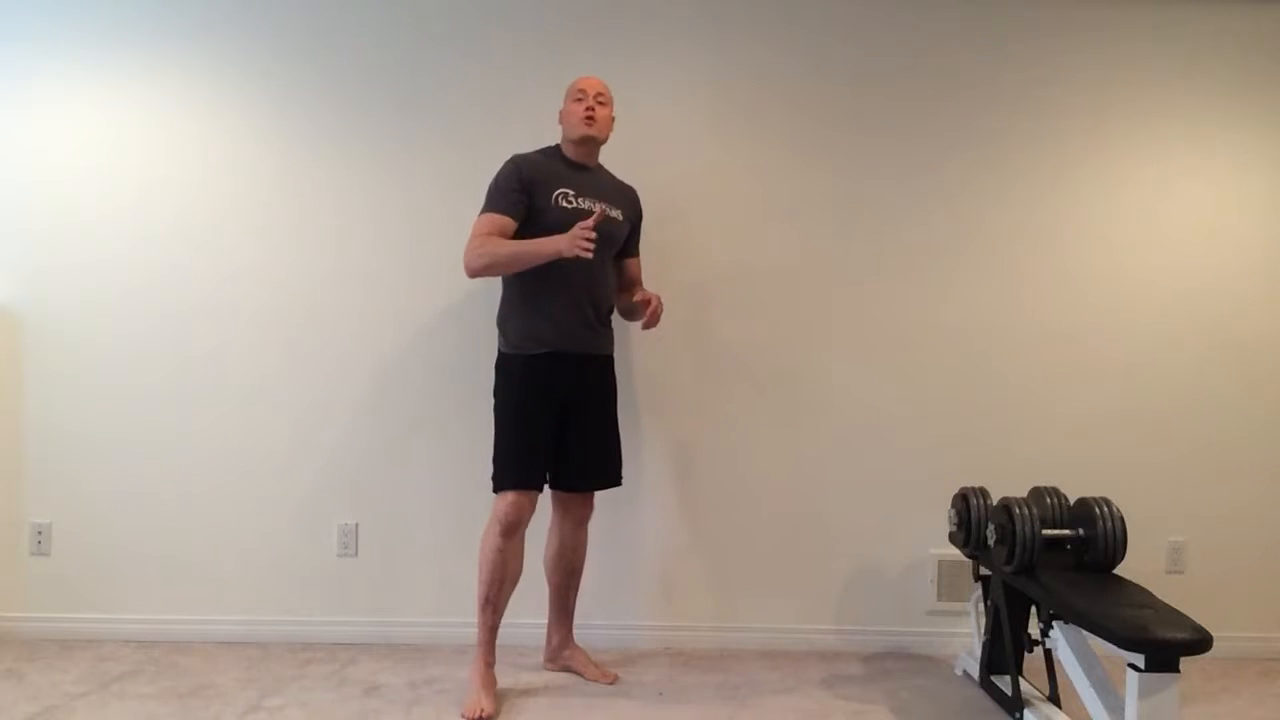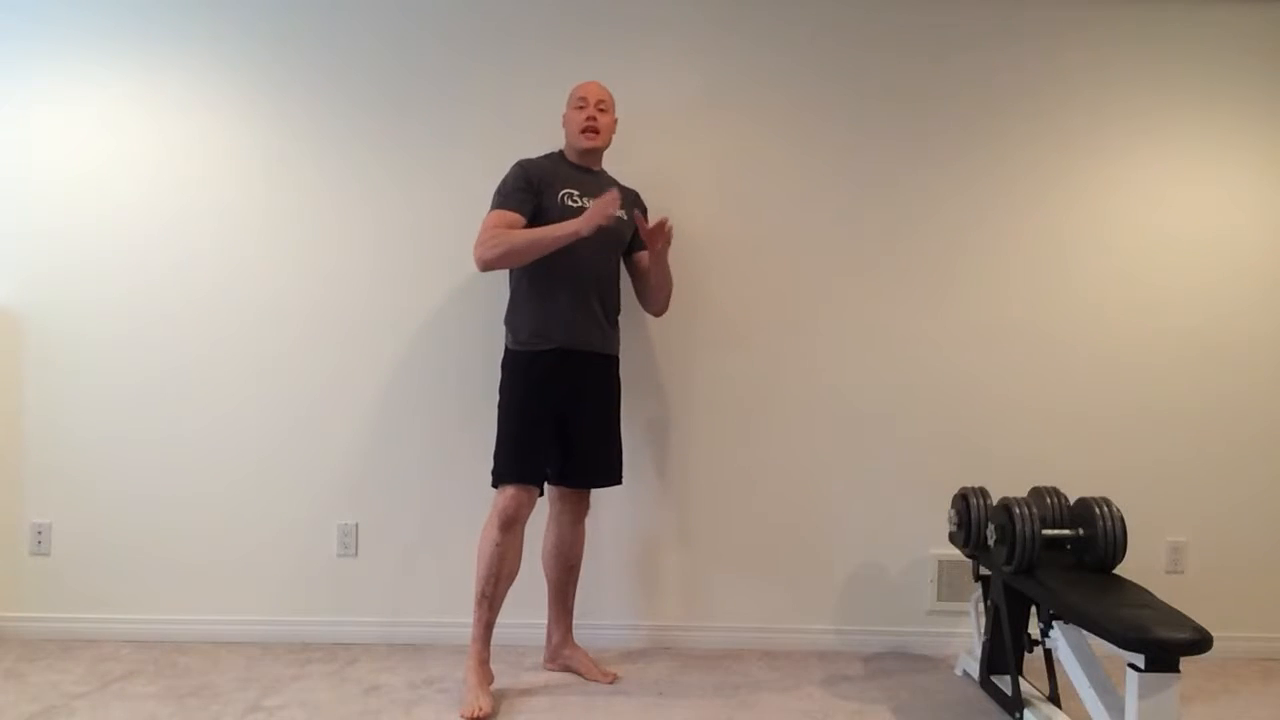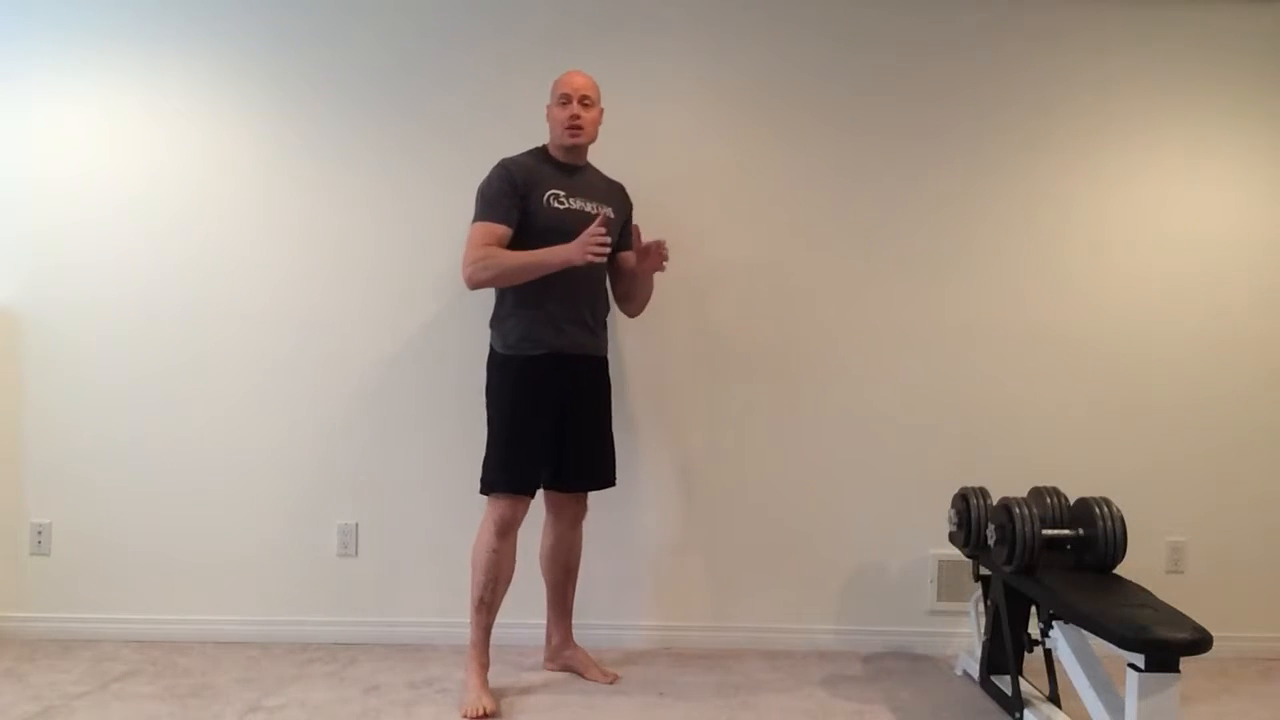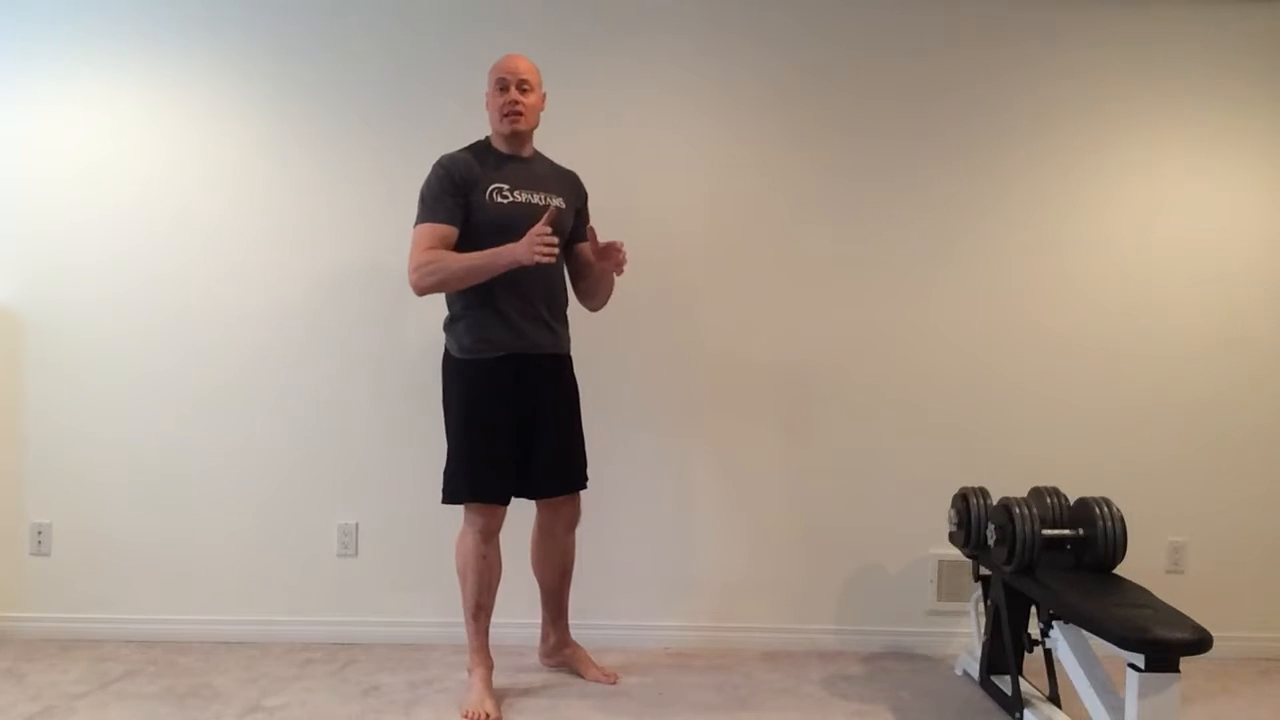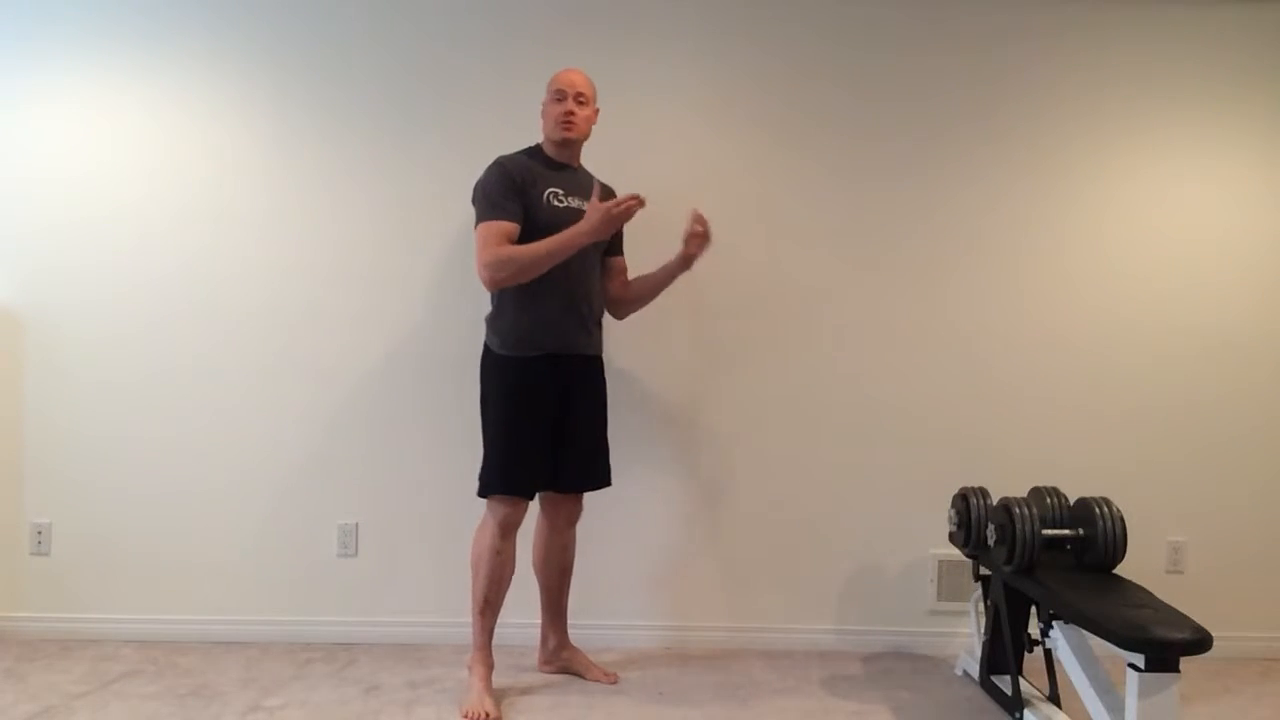
dt=1s
person 1, frame 1
left shoulder: (624, 197)
right shoulder: (525, 171)
right elbow: (476, 258)
left wrist: (643, 301)
right wrist: (560, 243)
left hip: (594, 366)
right hip: (528, 362)
left knee: (576, 507)
right knee: (513, 508)
left ankle: (560, 642)
right ankle: (483, 663)
person 1, frame 2
left shoulder: (628, 202)
right shoulder: (531, 175)
left elbow: (655, 303)
right elbow: (486, 251)
left wrist: (659, 254)
right wrist: (578, 225)
left hip: (598, 365)
right hip: (534, 359)
left knee: (572, 501)
right knee: (513, 502)
left ankle: (560, 642)
right ankle: (477, 661)
person 1, frame 3
left shoulder: (614, 195)
right shoulder: (513, 176)
left elbow: (630, 303)
right elbow: (475, 268)
left wrist: (644, 268)
right wrist: (568, 253)
left hip: (587, 367)
right hip: (522, 364)
left knee: (569, 507)
right knee: (506, 509)
left ankle: (560, 643)
right ankle: (476, 661)
person 1, frame 4
left shoulder: (566, 184)
right shoulder: (456, 171)
left elbow: (592, 298)
right elbow: (421, 273)
left wrist: (604, 267)
right wrist: (514, 252)
left hip: (551, 365)
right hip: (479, 366)
left knee: (562, 507)
right knee: (483, 516)
left ankle: (557, 639)
person 1, frame 5
left shoulder: (603, 197)
right shoulder: (509, 173)
left elbow: (618, 301)
right elbow: (492, 269)
left wrist: (681, 261)
right wrist: (584, 232)
left hip: (582, 364)
right hip: (518, 362)
left knee: (564, 506)
right knee: (505, 509)
left ankle: (554, 642)
right ankle: (479, 663)
